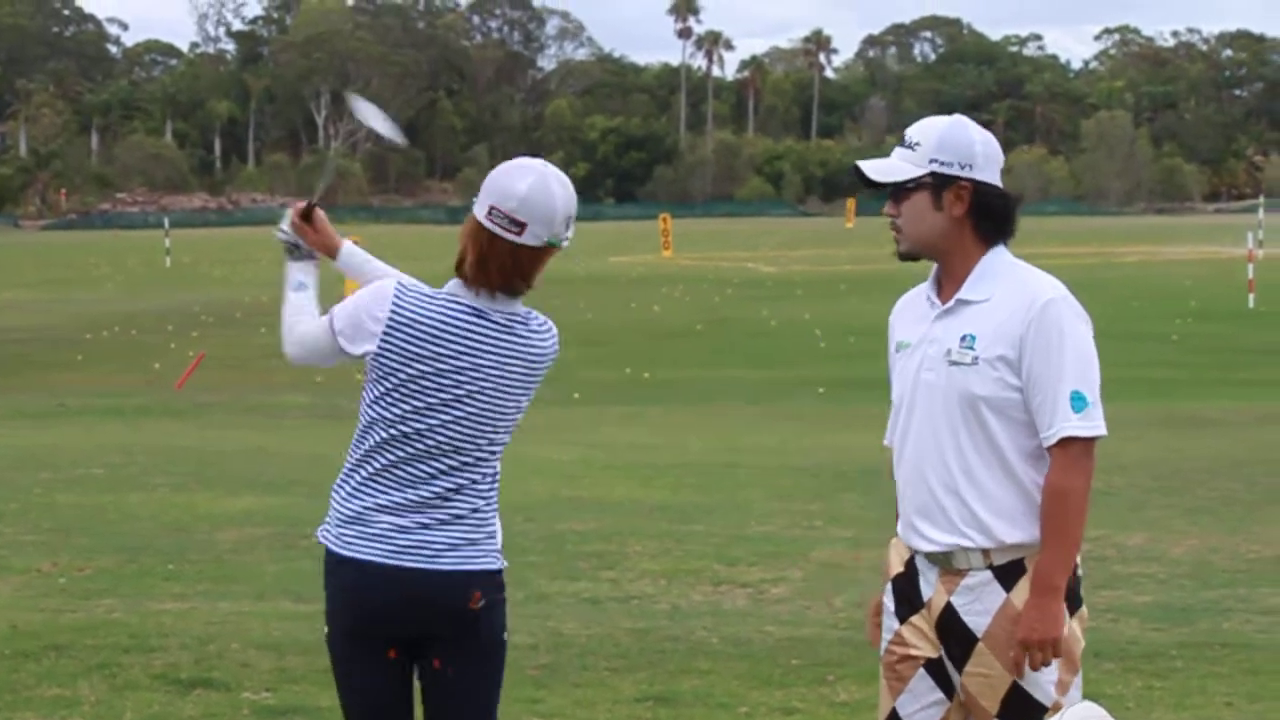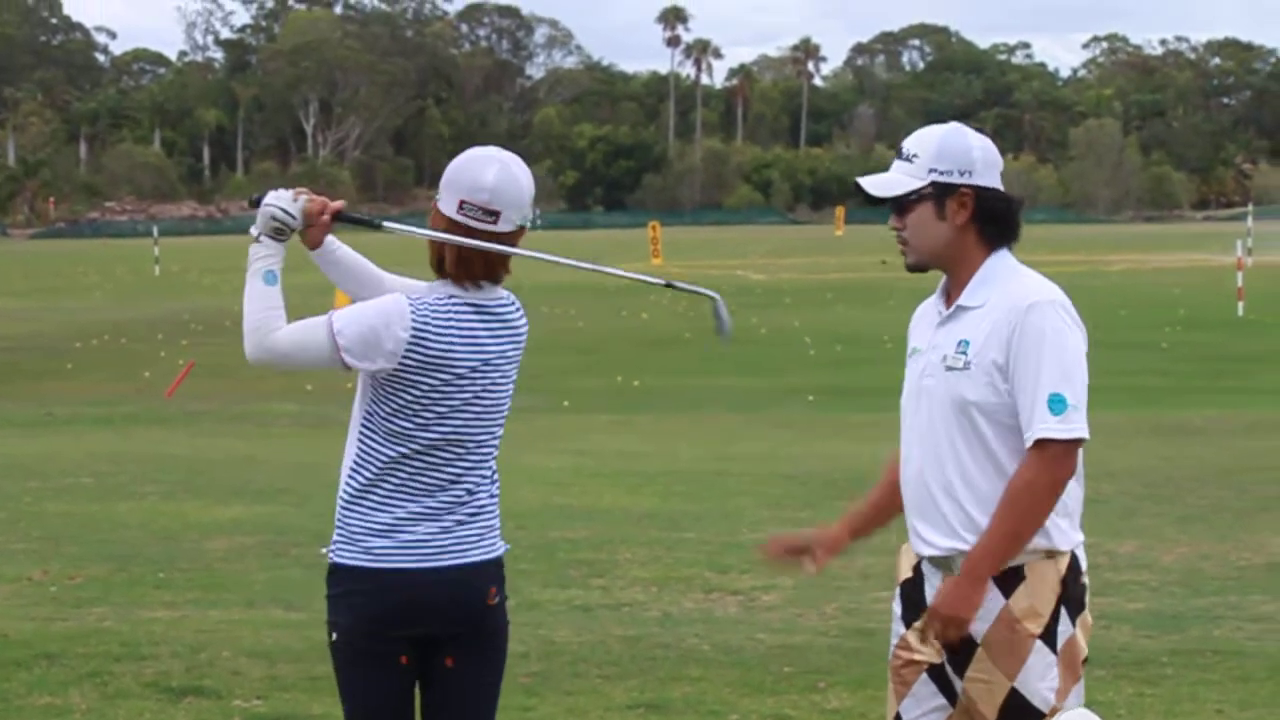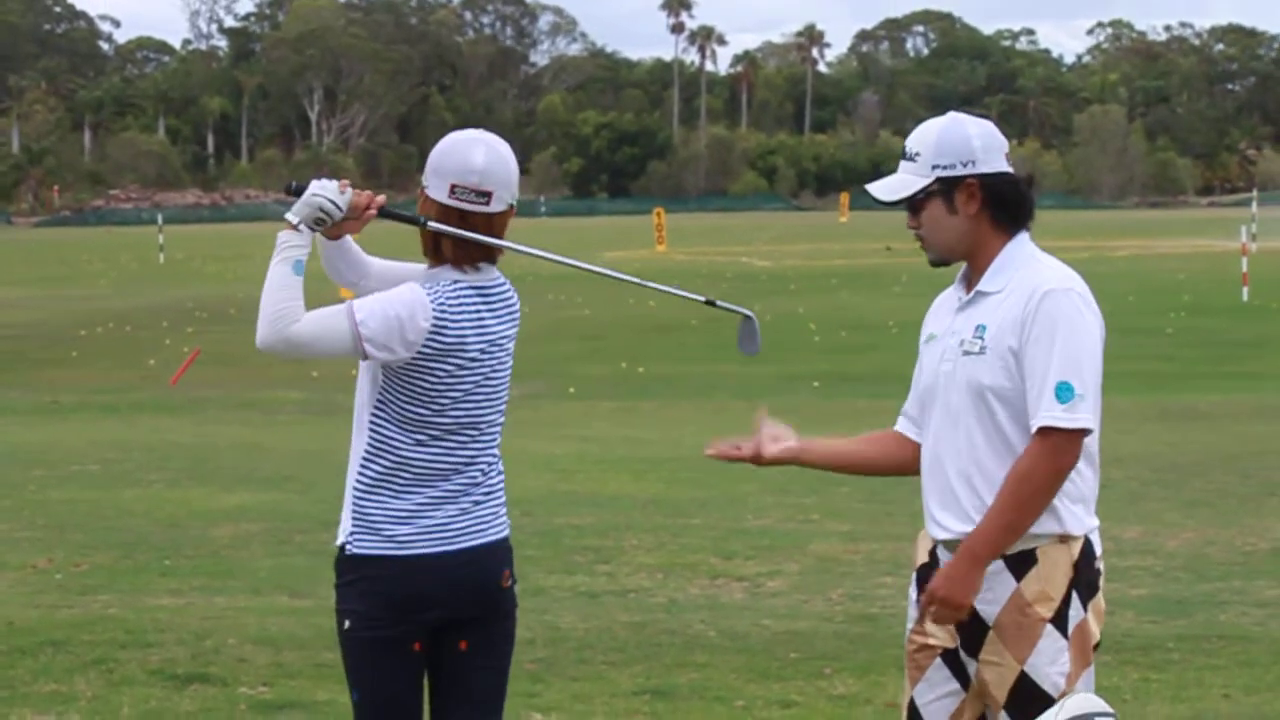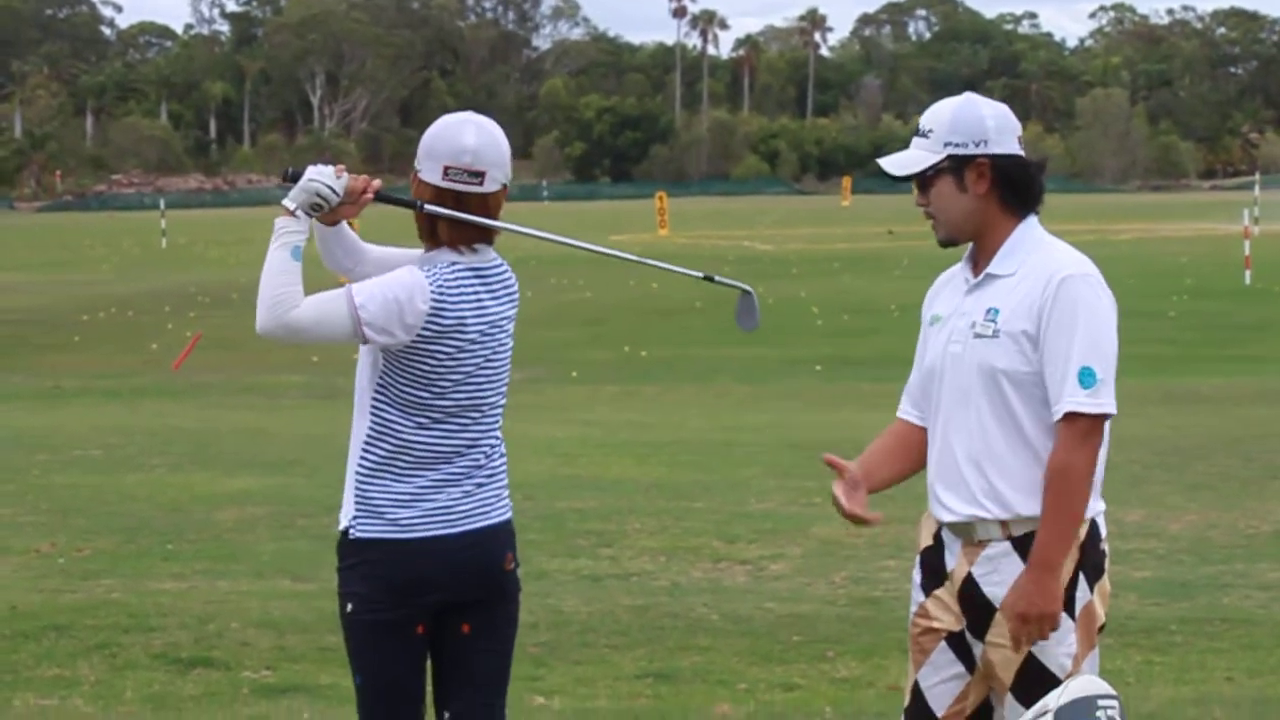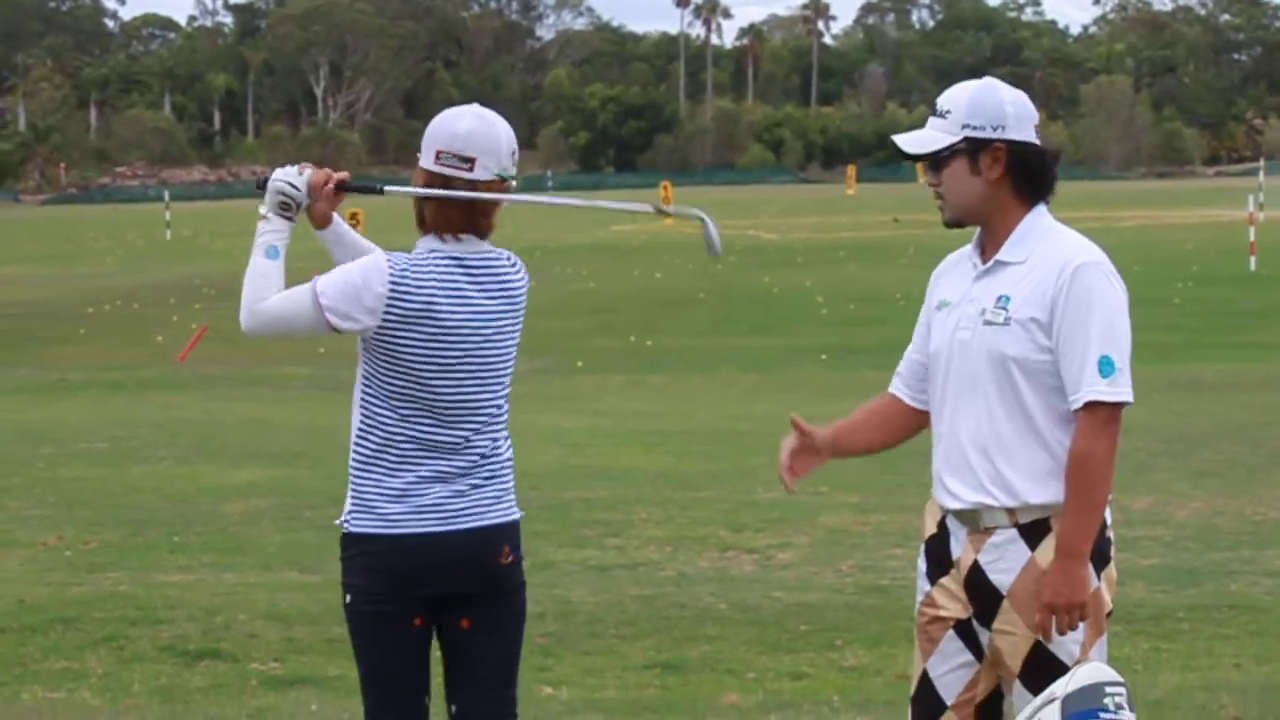
dt=0.3s
person 1, frame 1
left shoulder: (1038, 307)
right shoulder: (908, 313)
left elbow: (1070, 459)
left wrist: (1046, 597)
right wrist: (900, 581)
left hip: (1013, 586)
right hip: (918, 582)
person 1, frame 2
left shoulder: (1032, 309)
right shoulder: (928, 317)
left elbow: (1053, 457)
left wrist: (972, 579)
right wrist: (840, 533)
left hip: (1013, 586)
right hip: (927, 583)
person 1, frame 3
left shoulder: (1049, 296)
right shoulder: (946, 308)
left elbow: (1057, 445)
left wrist: (973, 561)
right wrist: (800, 452)
left hip: (1033, 572)
right hip: (945, 572)
person 1, frame 4
left shoulder: (1063, 281)
right shoulder: (946, 289)
left elbow: (1080, 432)
left wrist: (1043, 570)
right wrist: (863, 477)
left hip: (1038, 558)
right hip: (948, 554)
person 1, frame 5
left shoulder: (1074, 270)
right shoulder: (951, 275)
left elbow: (1098, 422)
right elbow: (911, 400)
left wrist: (1070, 560)
right wrist: (827, 440)
left hip: (1042, 546)
right hip: (951, 542)
person 2, frame 1
left shoulder: (392, 309)
right shoulder: (539, 341)
left elbow: (299, 345)
left wrist: (303, 261)
right wrist: (338, 250)
left hip: (361, 570)
right hip: (463, 583)
person 2, frame 2
left shoulder: (403, 323)
right shoulder: (509, 318)
left elbow: (265, 346)
left wrist: (267, 241)
right wrist: (318, 240)
left hip: (373, 581)
right hip: (472, 580)
person 2, frame 3
left shoulder: (419, 311)
right shoulder: (497, 295)
left elbow: (277, 335)
right elbow: (364, 278)
left wrist: (301, 227)
right wrist: (333, 234)
left hip: (386, 570)
right hip: (483, 564)
person 2, frame 4
left shoulder: (416, 292)
right shoulder: (496, 277)
left elbow: (277, 320)
right elbow: (361, 265)
left wrist: (298, 213)
right wrist: (330, 220)
left hip: (389, 553)
right hip: (485, 546)
person 2, frame 5
left shoulder: (384, 281)
right shoulder: (510, 277)
left elbow: (256, 317)
left wrist: (276, 217)
right wrist: (329, 225)
left hip: (386, 545)
right hip: (487, 542)
